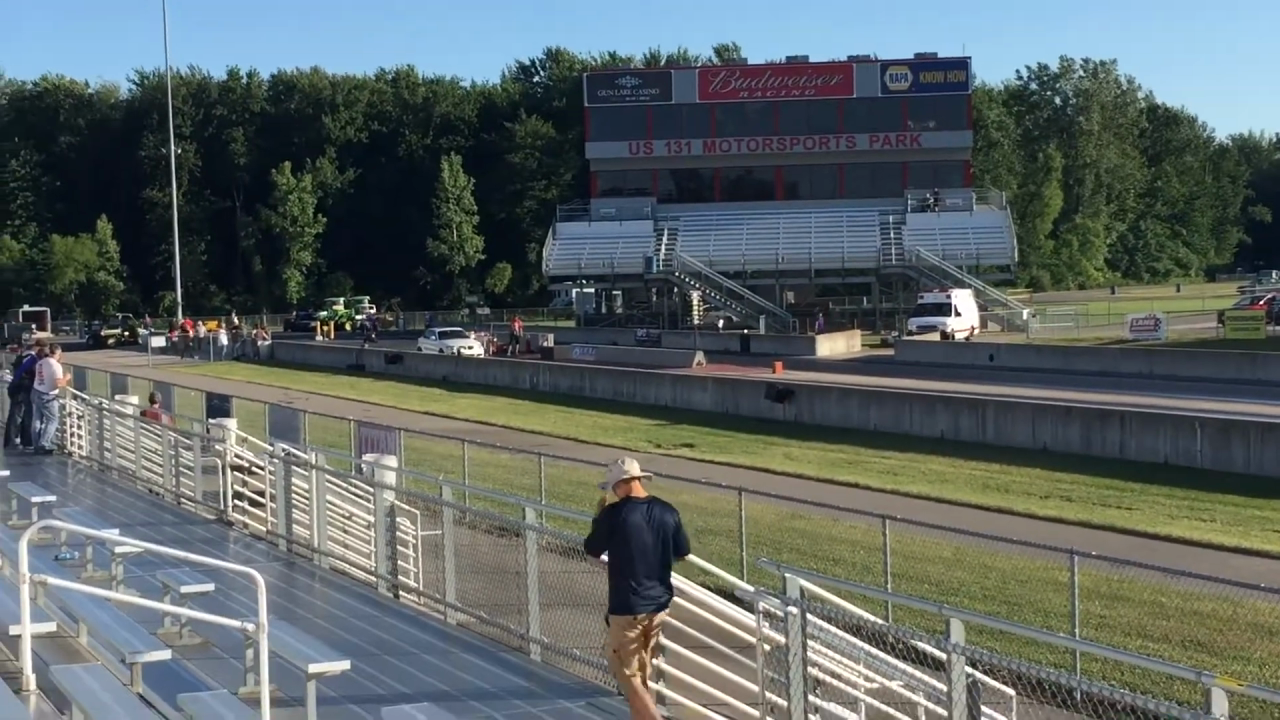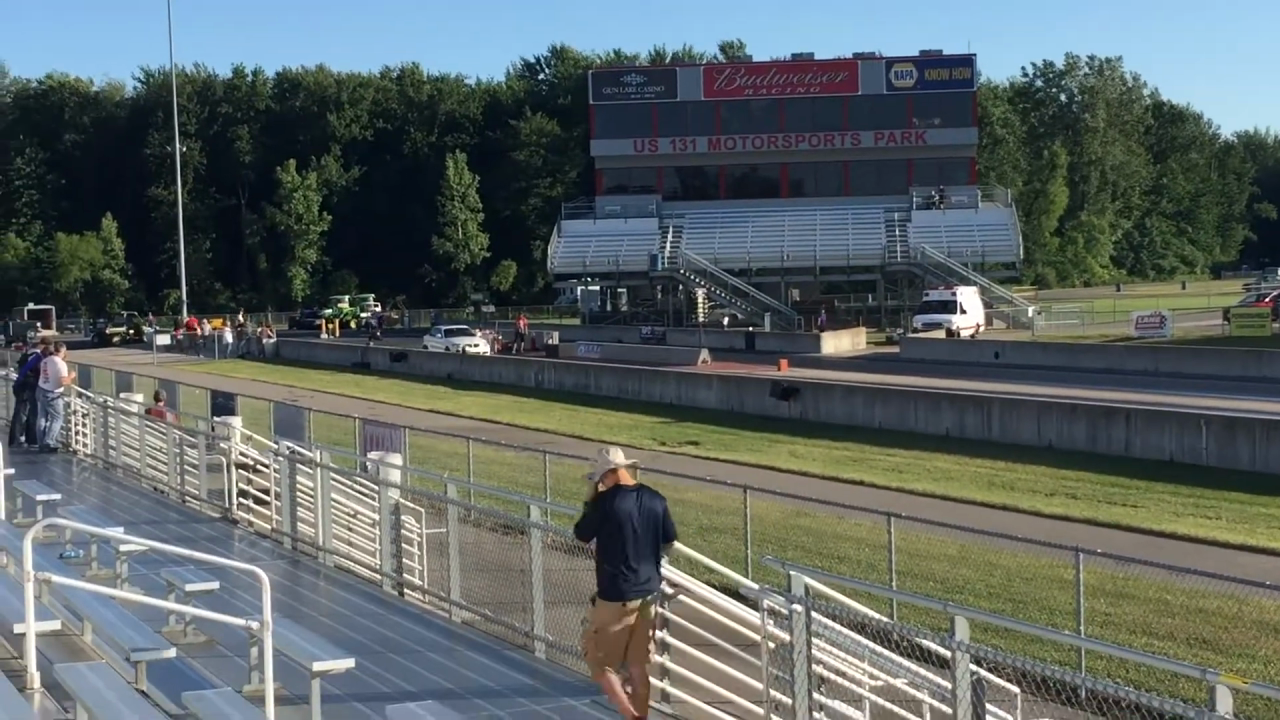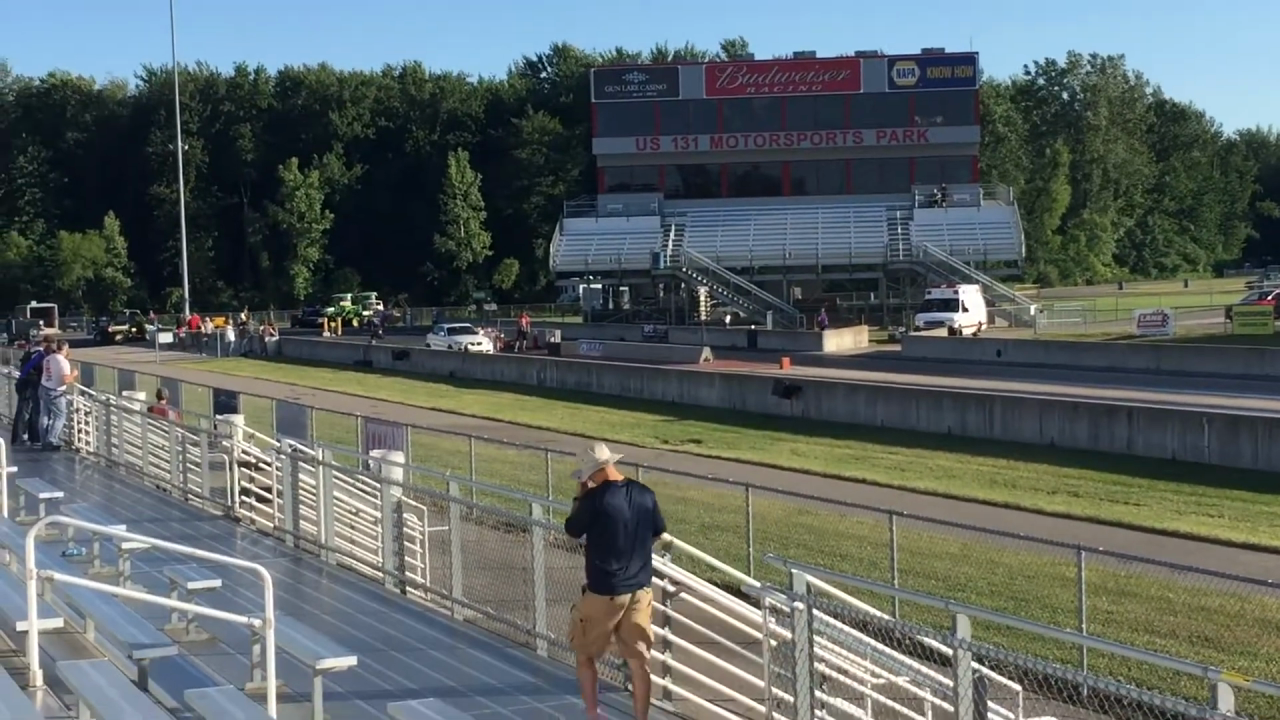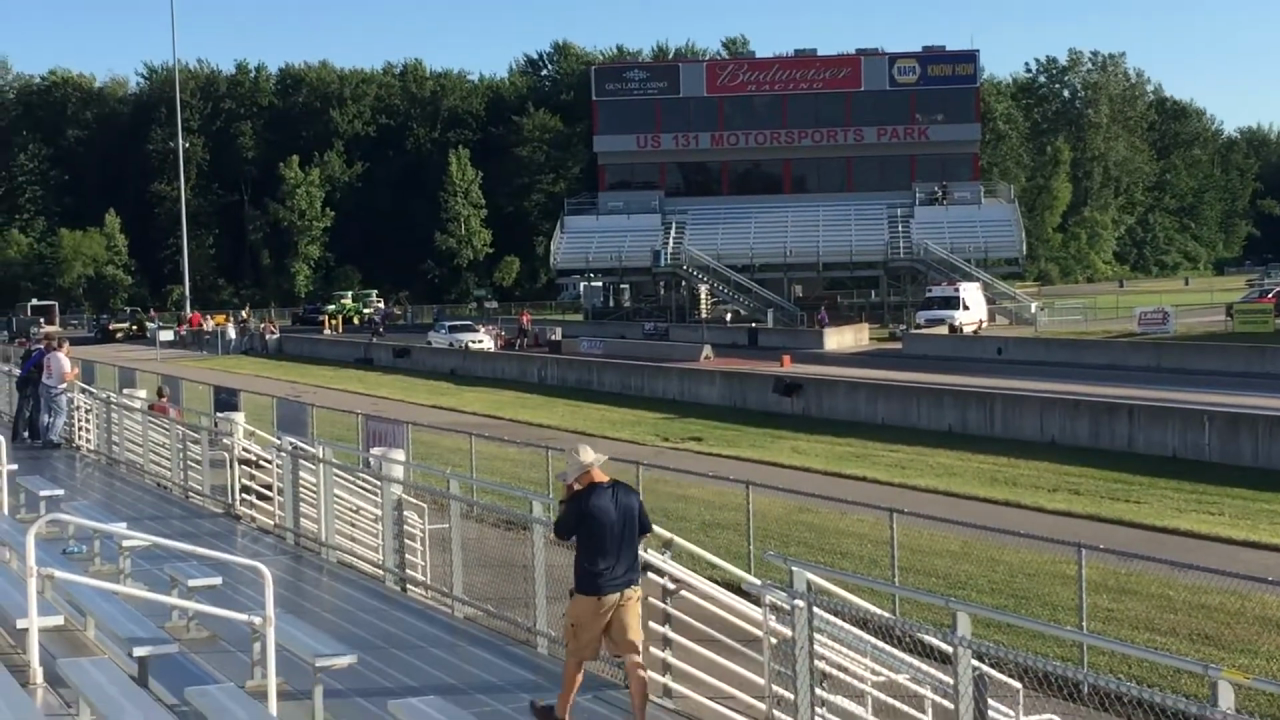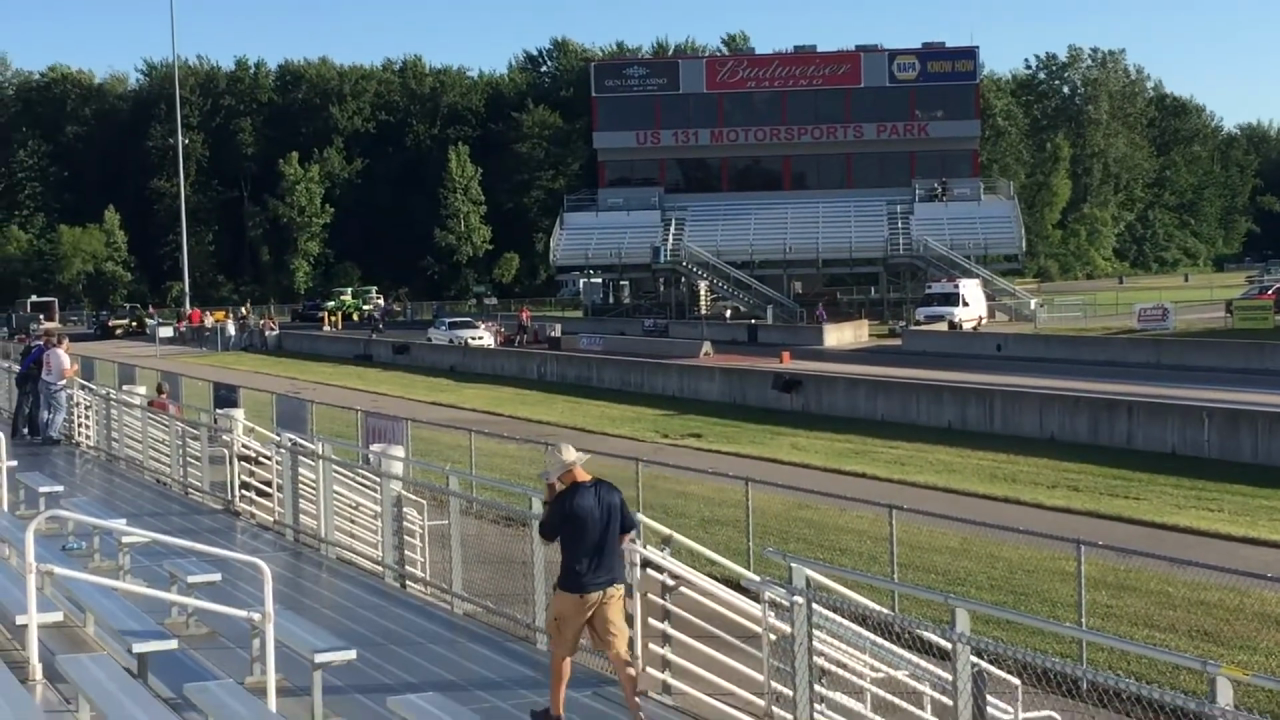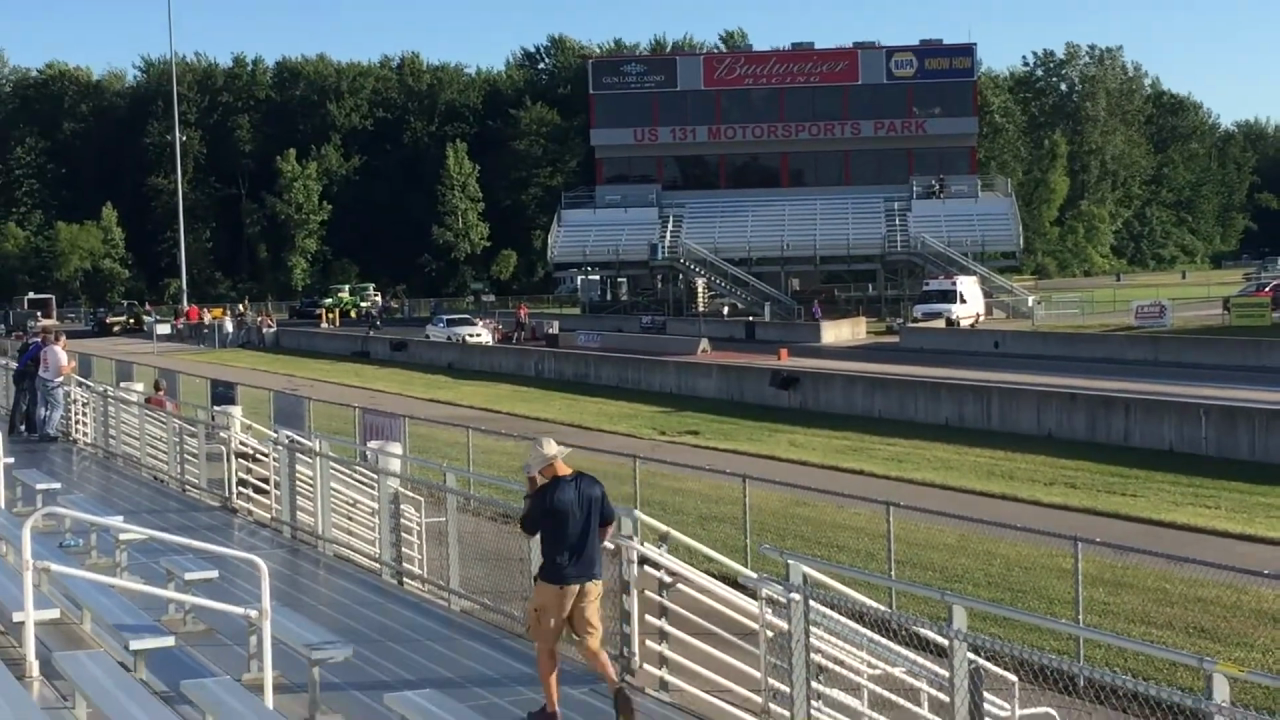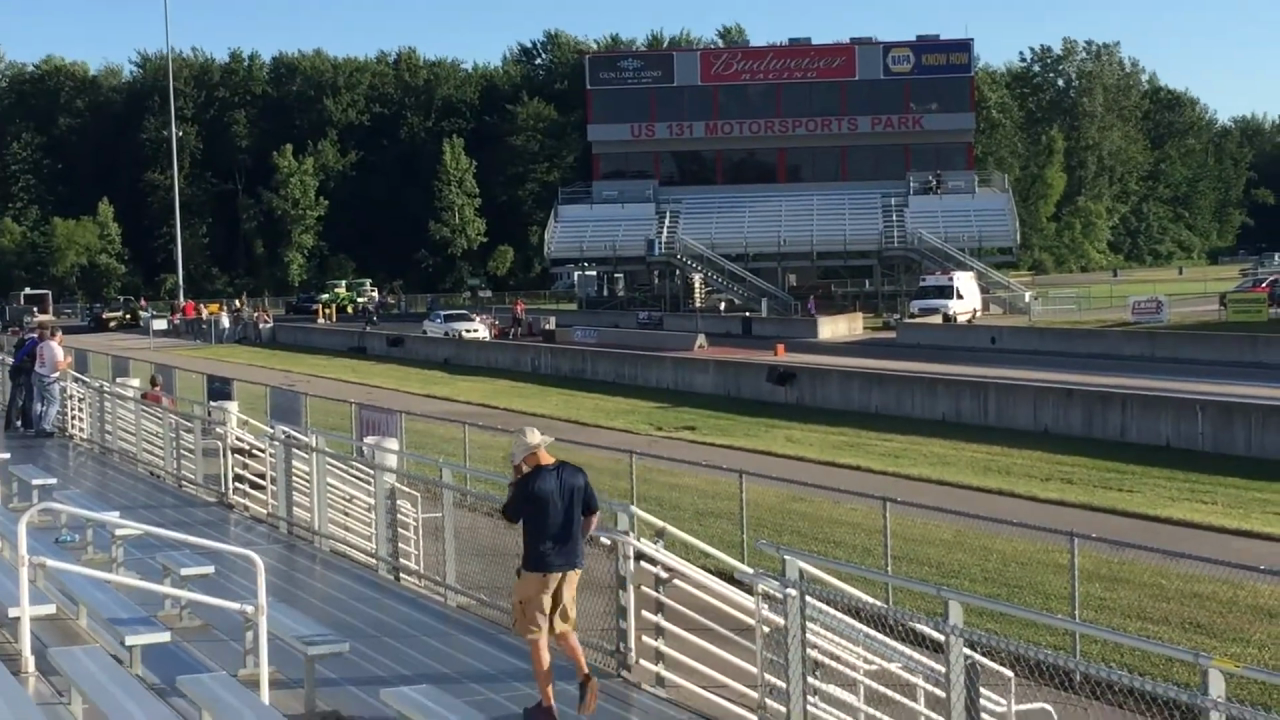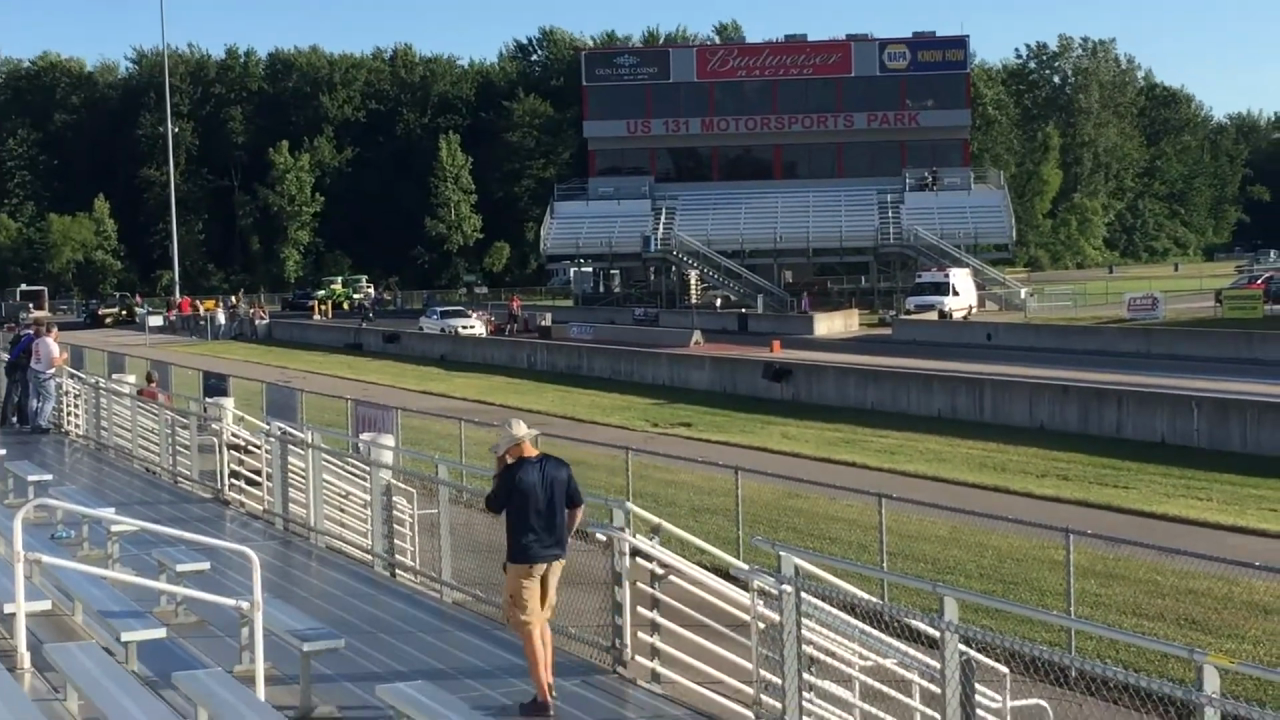
dt=0.1s
person 1, frame 1
left shoulder: (614, 513)
right shoulder: (667, 512)
left elbow: (592, 550)
right elbow: (682, 554)
left wrist: (599, 517)
left hip: (626, 609)
right hip: (658, 604)
left knee: (629, 680)
right knee: (639, 673)
person 1, frame 2
left shoulder: (604, 501)
right shoulder: (656, 500)
left elbow: (582, 535)
right elbow: (668, 541)
left wrist: (590, 500)
left hip: (615, 596)
right hip: (648, 593)
left knee: (599, 664)
right knee: (638, 666)
person 1, frame 3
left shoulder: (596, 498)
right shoulder: (645, 495)
left elbow: (573, 531)
right elbow: (657, 534)
left wrist: (580, 496)
left hip: (606, 591)
right hip: (640, 587)
left knee: (585, 654)
right knee: (638, 660)
person 1, frame 4
left shoulder: (581, 500)
right shoulder: (630, 495)
left elbow: (560, 533)
right elbow: (644, 533)
left wrist: (566, 498)
left hip: (593, 591)
right hip: (629, 587)
left knee: (576, 656)
right knee: (633, 659)
person 1, frame 5
left shoulder: (566, 500)
right shoulder: (612, 491)
left elbow: (547, 535)
right elbow: (627, 532)
left wrist: (550, 499)
left hip: (576, 588)
right hip: (612, 584)
left knee: (561, 651)
right knee: (617, 653)
person 1, frame 6
left shoulder: (547, 494)
right shoulder: (593, 485)
left elbow: (528, 529)
right elbow: (608, 525)
left wrist: (531, 492)
left hip: (556, 580)
right hip: (590, 578)
left knee: (545, 645)
right knee: (591, 644)
right ankle: (617, 689)
person 1, frame 7
left shoulder: (529, 483)
right shoulder: (576, 474)
left elbow: (510, 517)
right elbow: (592, 514)
left wrist: (516, 481)
left hip: (539, 568)
right hip: (572, 565)
left knee: (537, 636)
right knee: (563, 629)
right ankle: (584, 675)
person 1, frame 8
left shoulder: (512, 474)
right shoulder: (560, 468)
left elbow: (493, 507)
right elbow: (577, 507)
left hip: (524, 560)
right hip: (555, 556)
left knee: (528, 628)
right knee: (541, 620)
right ankle: (548, 681)
